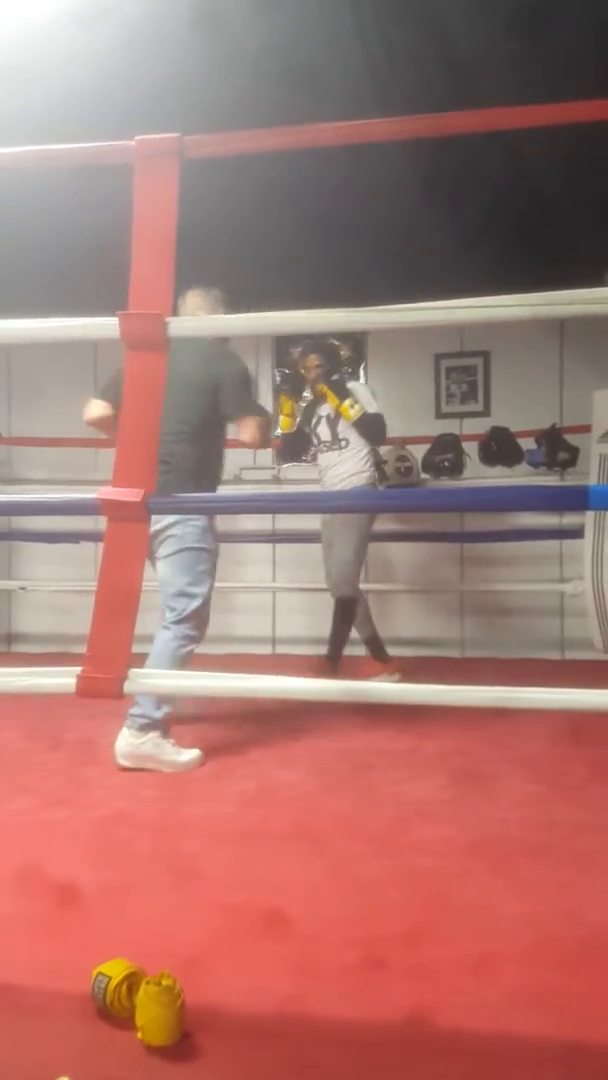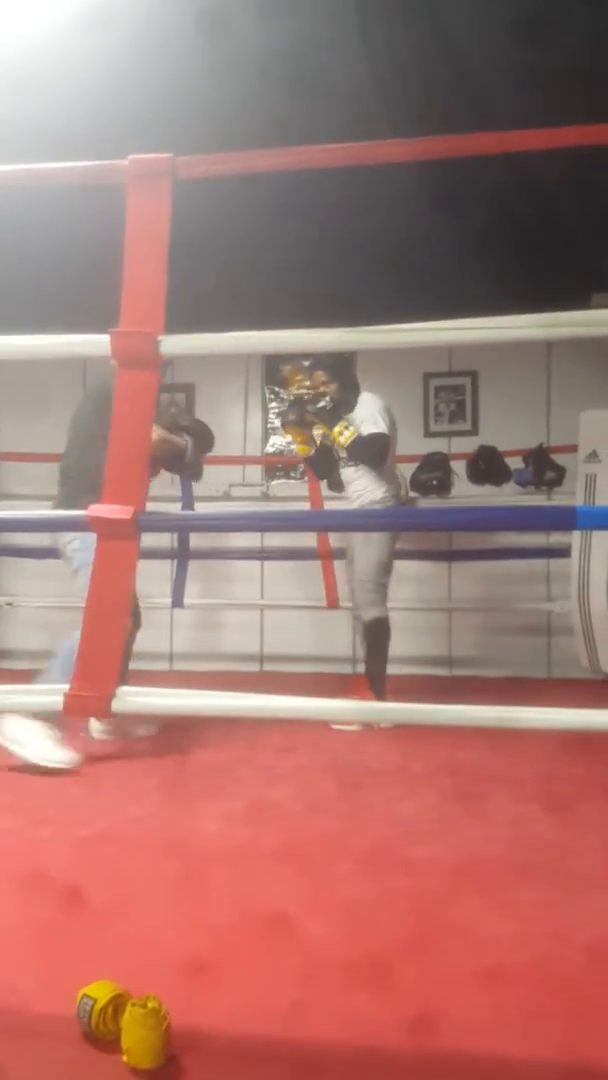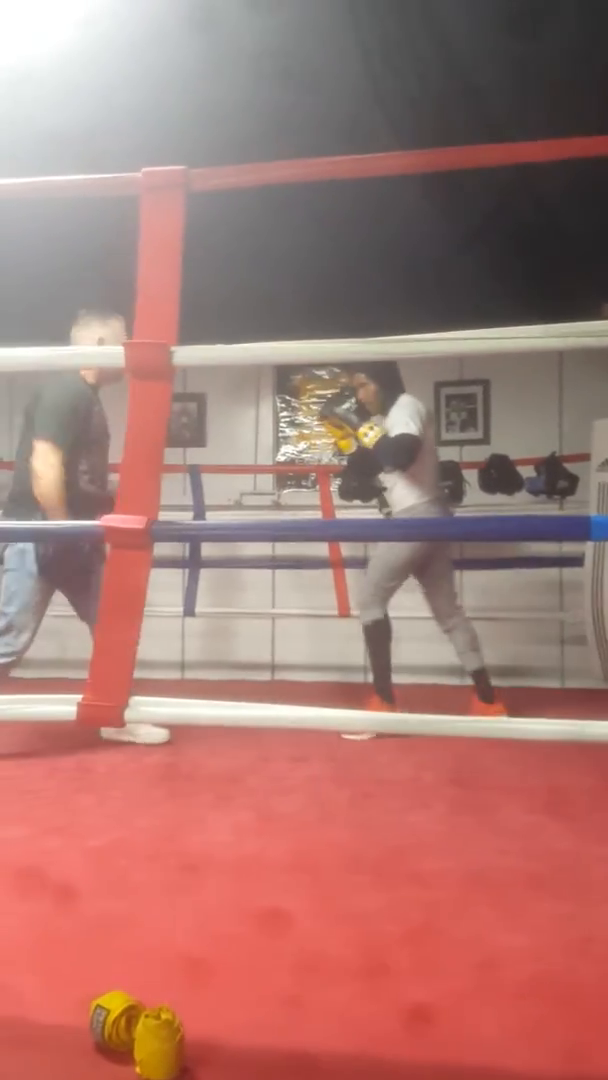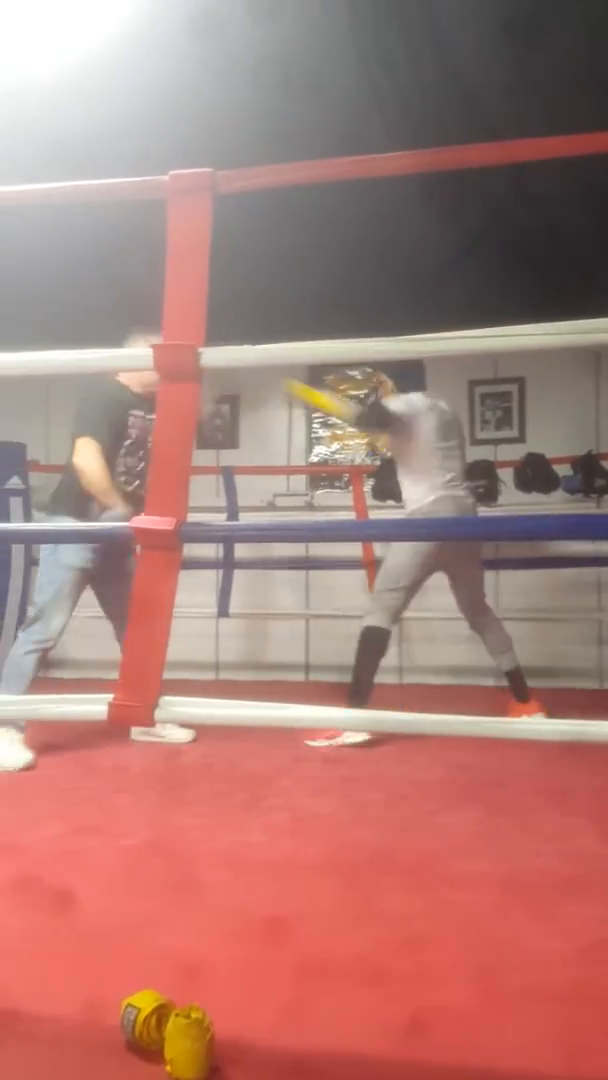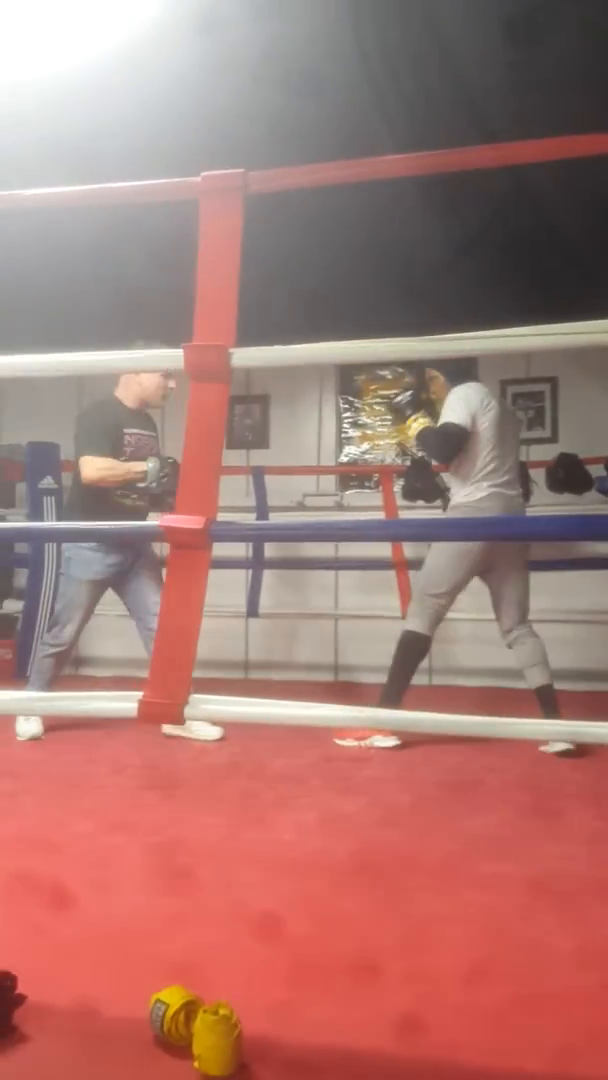
dt=0.4s
person 1, frame 1
right shoulder: (224, 362)
left elbow: (95, 413)
right elbow: (252, 434)
right wrist: (259, 417)
left knee: (176, 605)
right knee: (185, 614)
left ankle: (152, 699)
right ankle: (143, 731)
person 1, frame 2
left shoulder: (106, 386)
right shoulder: (121, 380)
left wrist: (172, 449)
right wrist: (185, 443)
left knee: (123, 620)
left ankle: (108, 716)
person 1, frame 3
left shoulder: (86, 395)
right shoulder: (63, 390)
right elbow: (43, 466)
right wrist: (61, 529)
left hip: (73, 537)
right hip: (36, 534)
person 1, frame 4
left shoulder: (148, 404)
right shoulder: (106, 397)
right elbow: (86, 458)
right wrist: (118, 513)
left hip: (114, 538)
right hip: (73, 531)
right knee: (45, 630)
person 1, frame 5
left shoulder: (147, 423)
right shoulder: (100, 415)
right elbow: (92, 472)
left wrist: (167, 488)
right wrist: (148, 469)
left hip: (134, 545)
right hip: (89, 545)
left knee: (162, 626)
right knee: (63, 633)
person 2, frame 1
left shoulder: (355, 391)
right shoulder: (312, 407)
left elbow: (377, 434)
right elbow: (289, 452)
left wrist: (340, 395)
right wrist: (288, 403)
left hip: (357, 494)
left knee: (343, 578)
right knee: (341, 581)
left ankle: (330, 666)
right ankle: (382, 661)
person 2, frame 2
left shoulder: (369, 405)
right shoulder: (340, 415)
left elbow: (372, 455)
right elbow: (323, 469)
left wrist: (332, 420)
right wrist: (301, 431)
left hip: (379, 509)
right hip: (361, 512)
left knee: (368, 595)
right knee: (361, 596)
left ankle: (376, 698)
right ankle: (374, 683)
person 2, frame 3
left shoulder: (405, 407)
right shoulder: (394, 414)
left elbow: (398, 457)
right elbow: (367, 467)
left wrist: (362, 425)
right wrist: (347, 432)
left hip: (417, 517)
right hip: (428, 517)
left knee: (371, 597)
right knee: (448, 611)
left ankle: (384, 704)
right ankle: (488, 702)
person 2, frame 4
left shoulder: (411, 404)
right shoulder: (444, 410)
left elbow: (372, 418)
left hip: (428, 518)
right hip: (462, 515)
left knee: (382, 606)
right knee: (478, 611)
right ankle: (525, 702)
person 2, frame 5
left shoulder: (464, 395)
right shoulder: (497, 404)
left elbow: (444, 449)
left wrist: (414, 418)
left hip: (474, 515)
right hip: (512, 518)
left knee: (423, 611)
right knee: (516, 626)
right ankle: (555, 724)
